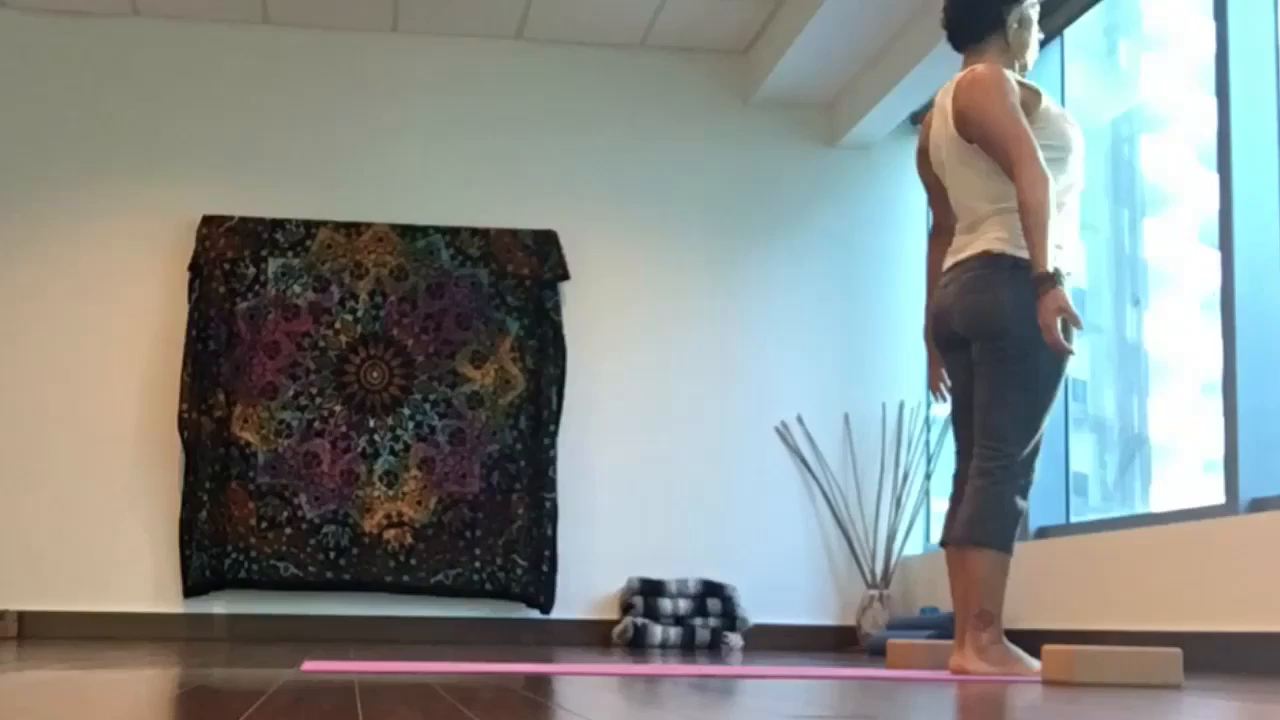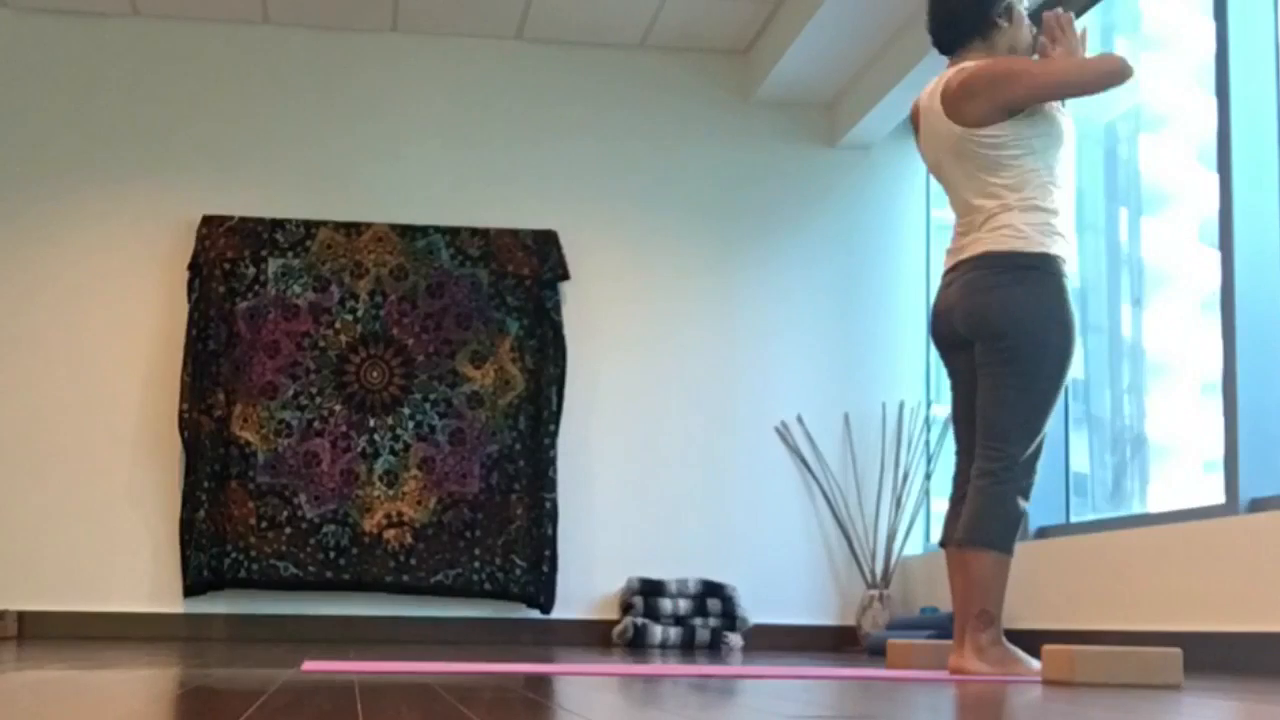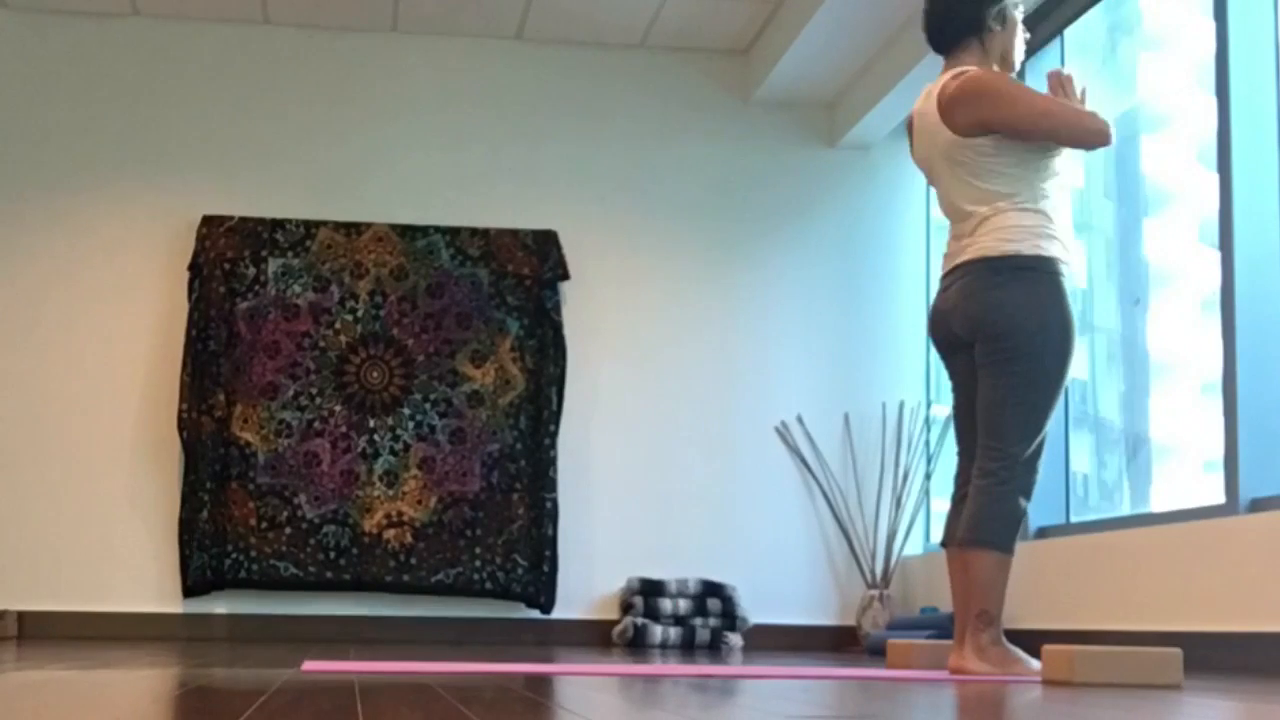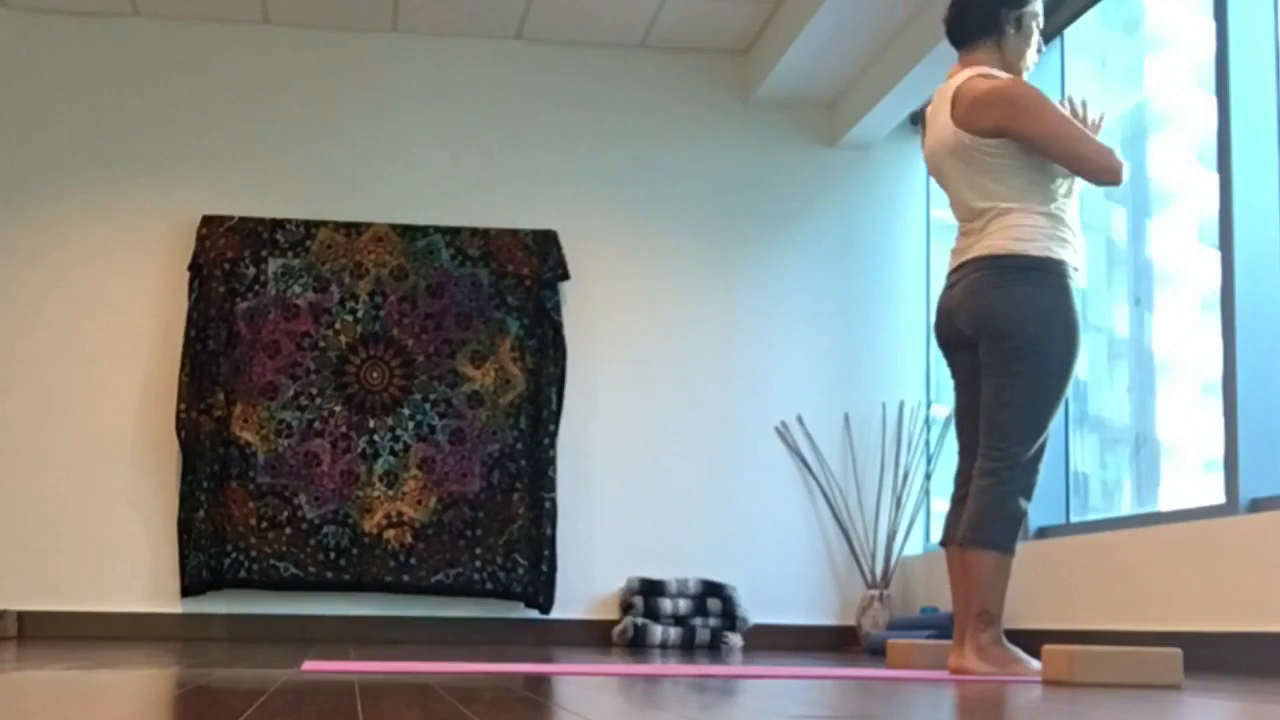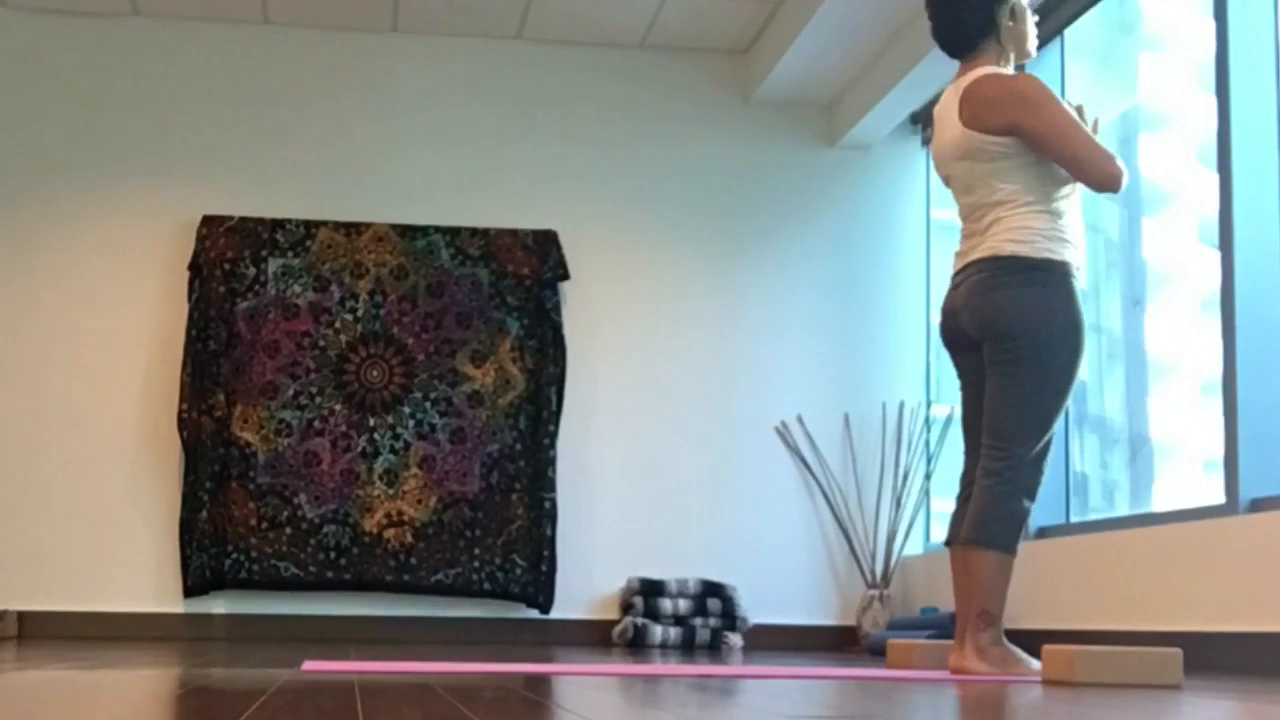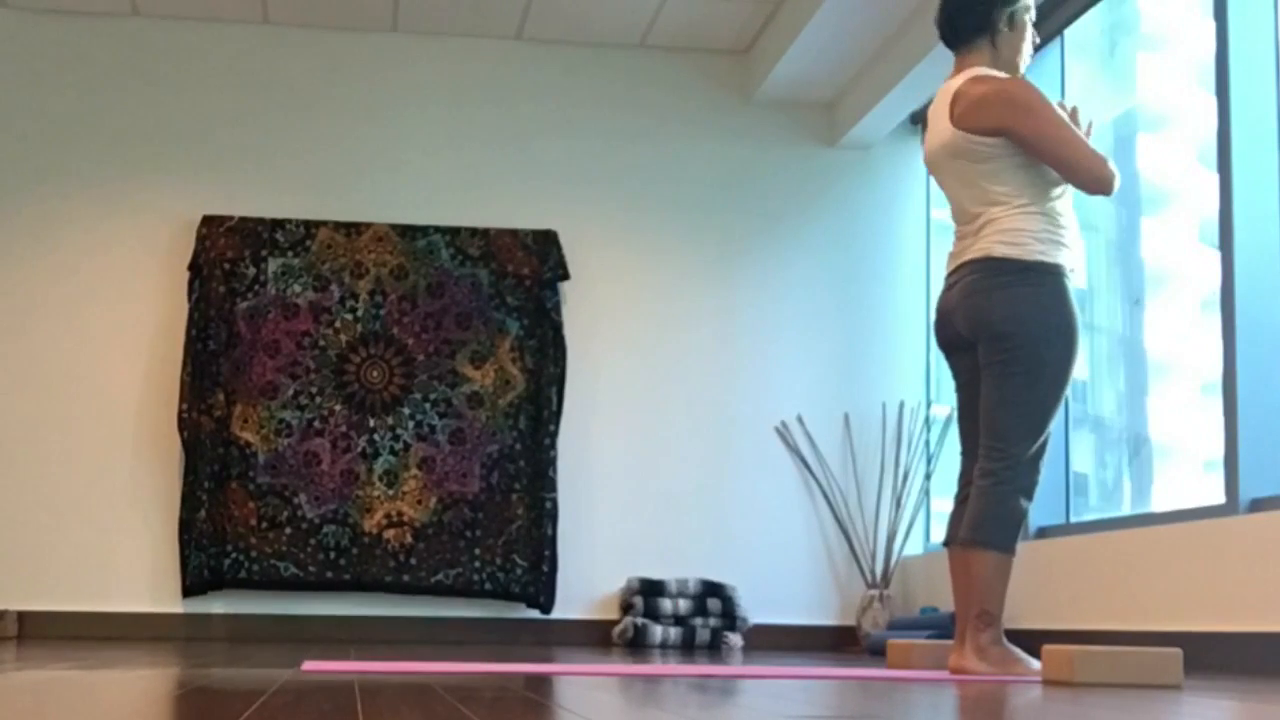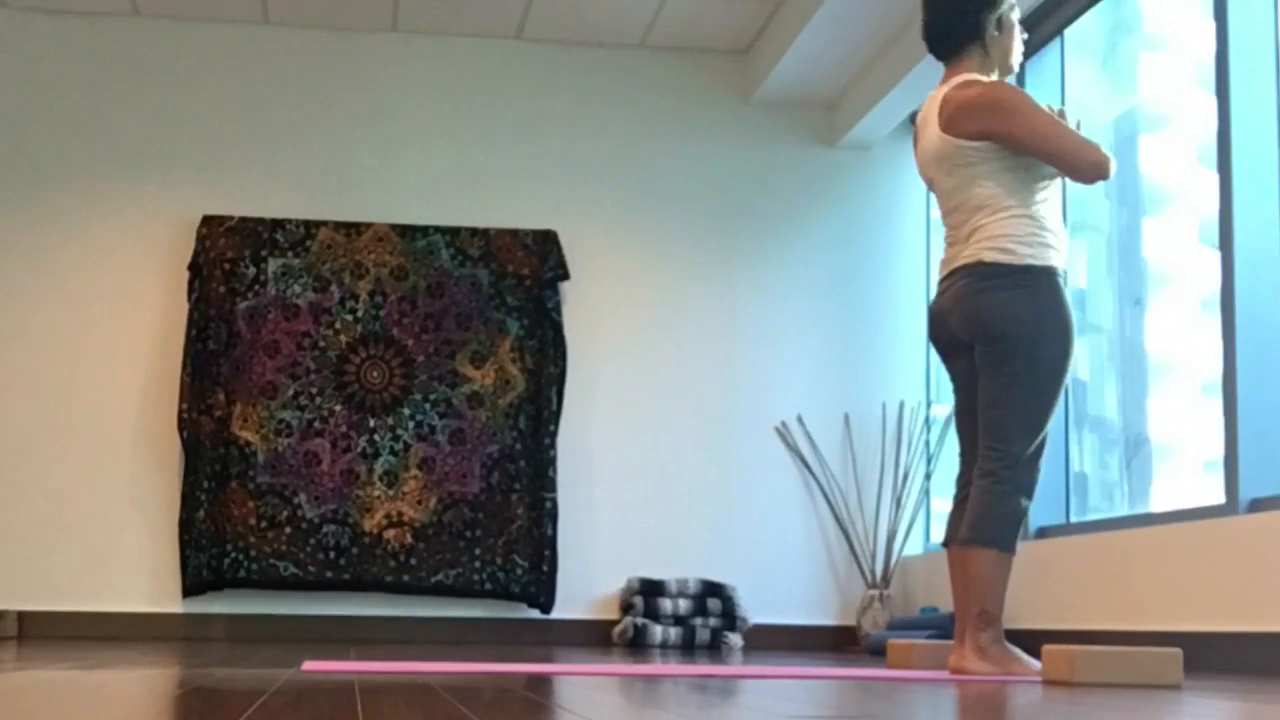
dt=0.5s
person 1, frame 1
left shoulder: (938, 115)
right shoulder: (991, 84)
right elbow: (1029, 177)
left wrist: (935, 329)
right wrist: (1047, 280)
left hip: (963, 291)
right hip: (1011, 283)
left knee: (979, 471)
right knee: (1002, 469)
left ankle: (969, 639)
right ankle: (983, 643)
person 1, frame 2
left shoulder: (929, 105)
right shoulder: (994, 79)
right elbow: (1116, 69)
left wrist: (1049, 60)
right wrist: (1069, 58)
left hip: (963, 290)
right hip: (1019, 282)
left knee: (977, 472)
right knee: (1005, 469)
left ankle: (968, 639)
right ankle: (982, 643)
person 1, frame 3
left shoulder: (925, 108)
right shoulder: (979, 87)
right elbow: (1093, 130)
right wrist: (1065, 98)
left hip: (961, 292)
right hip: (1018, 284)
left knee: (981, 471)
right knee: (1006, 470)
left ankle: (969, 640)
right ankle: (982, 642)
person 1, frame 4
left shoulder: (940, 109)
right shoulder: (1000, 94)
right elbow: (1108, 169)
left wrist: (1069, 132)
right wrist: (1081, 134)
left hip: (969, 290)
right hip: (1026, 287)
left knee: (980, 471)
right knee: (1008, 469)
left ankle: (968, 639)
right ankle: (983, 642)
person 1, frame 5
left shoulder: (949, 108)
right shoulder: (1010, 90)
right elbow: (1107, 174)
left wrist: (1061, 136)
right wrist: (1082, 134)
left hip: (973, 291)
right hip: (1028, 286)
left knee: (984, 472)
right knee: (1011, 469)
left ankle: (969, 639)
right ankle: (984, 643)
person 1, frame 6
left shoulder: (942, 108)
right shoulder: (1001, 92)
right elbow: (1099, 177)
left wrist: (1055, 133)
right wrist: (1076, 134)
left hip: (966, 292)
right hip: (1021, 287)
left knee: (981, 471)
right knee: (1008, 469)
left ankle: (969, 640)
right ankle: (983, 642)
person 1, frame 7
left shoulder: (932, 114)
right shoulder: (985, 97)
right elbow: (1094, 165)
left wrist: (1045, 140)
right wrist: (1064, 133)
left hip: (961, 297)
right hip: (1015, 291)
left knee: (980, 471)
right knee: (1007, 469)
left ankle: (968, 640)
right ankle: (983, 642)
